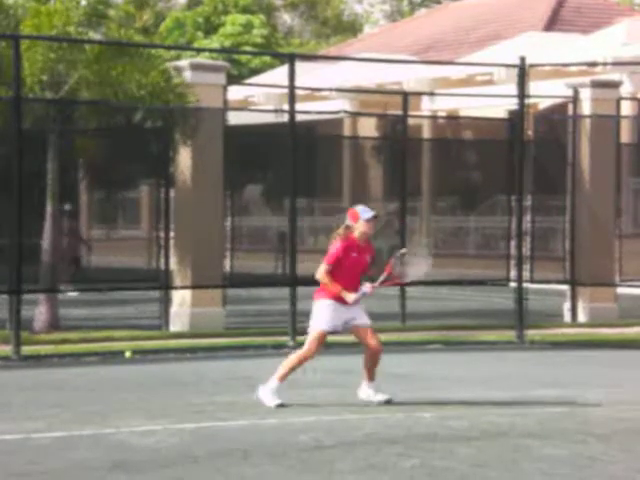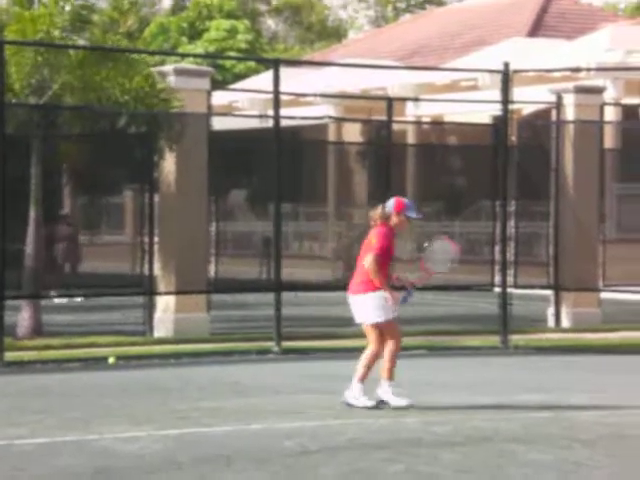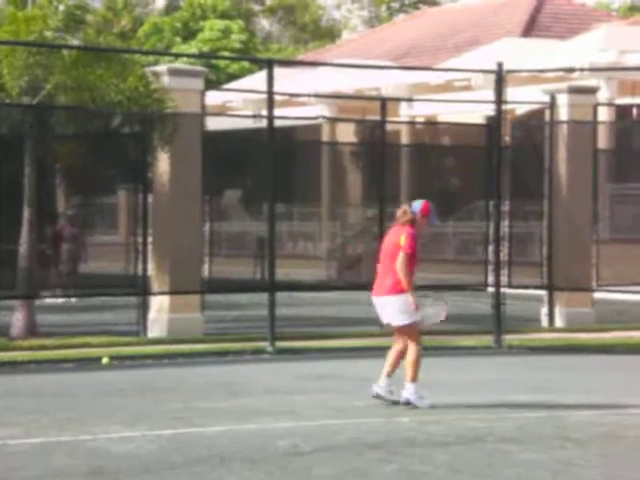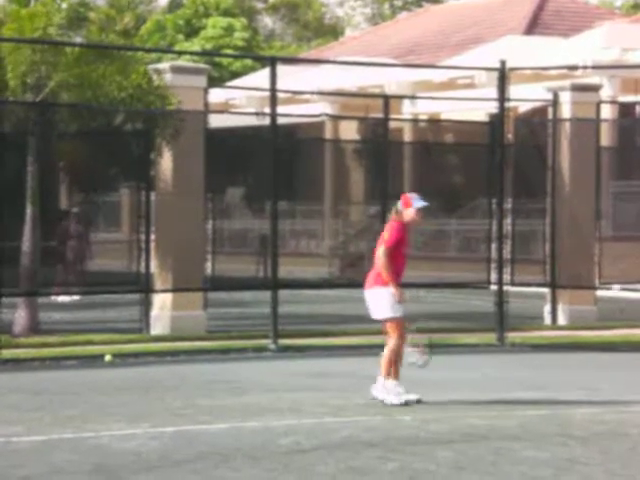
dt=0.4s
person 1, frame 1
left shoulder: (369, 249)
right shoulder: (342, 245)
right elbow: (321, 274)
left wrist: (365, 287)
right wrist: (345, 293)
left hip: (351, 306)
right hip: (327, 303)
left knee: (375, 347)
right knee: (309, 350)
left ankle: (368, 389)
right ankle: (270, 387)
person 1, frame 2
left shoulder: (382, 232)
right shoulder: (382, 232)
right elbow: (369, 264)
right wrist: (387, 290)
left hip: (361, 293)
right hip: (368, 293)
left knee: (376, 345)
right knee: (394, 340)
left ankle: (355, 391)
right ankle: (386, 389)
person 1, frame 3
left shoulder: (393, 232)
right shoulder: (409, 233)
right elbow: (401, 264)
right wrist: (410, 292)
left hip: (379, 294)
right hip: (396, 294)
left knee: (402, 341)
right knee: (415, 342)
left ankle: (383, 385)
right ankle: (410, 392)
person 1, frame 4
left shoulder: (399, 229)
right shoulder: (396, 227)
right elbow: (381, 257)
right wrist: (394, 285)
left hip: (383, 289)
right hip: (382, 288)
left knee: (397, 338)
right knee: (397, 338)
left ankle: (392, 387)
right ankle: (382, 384)
